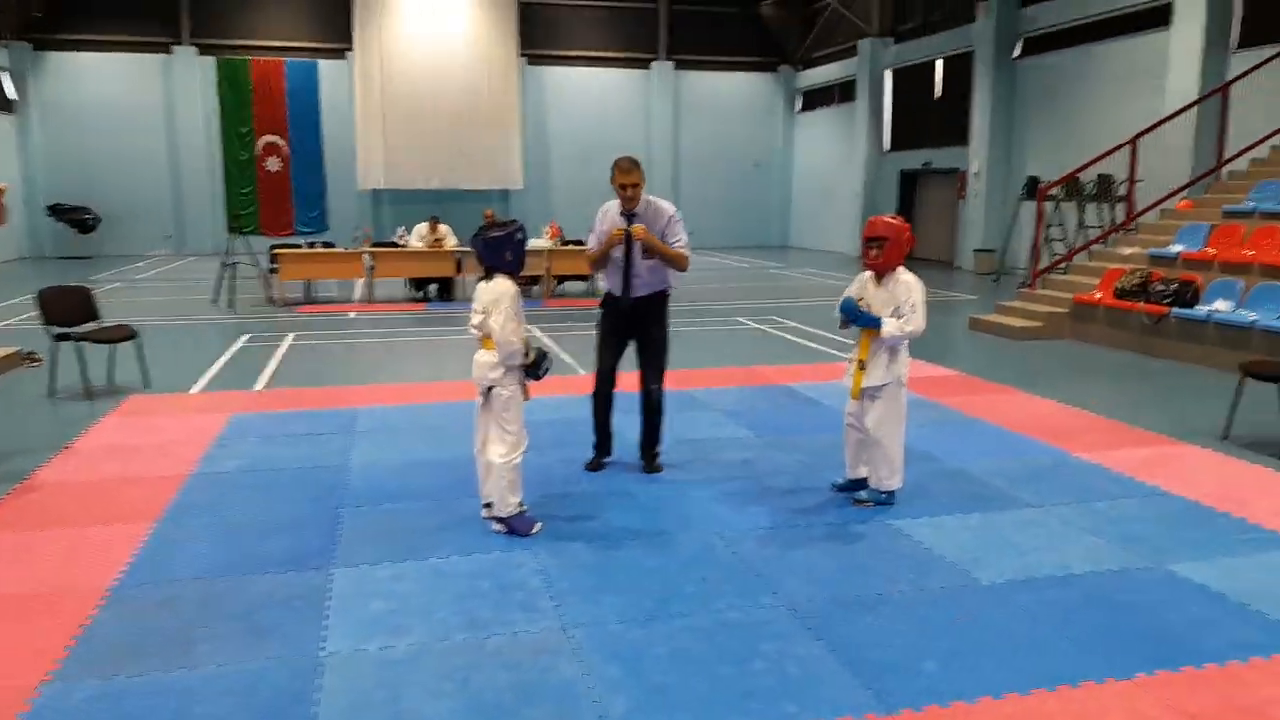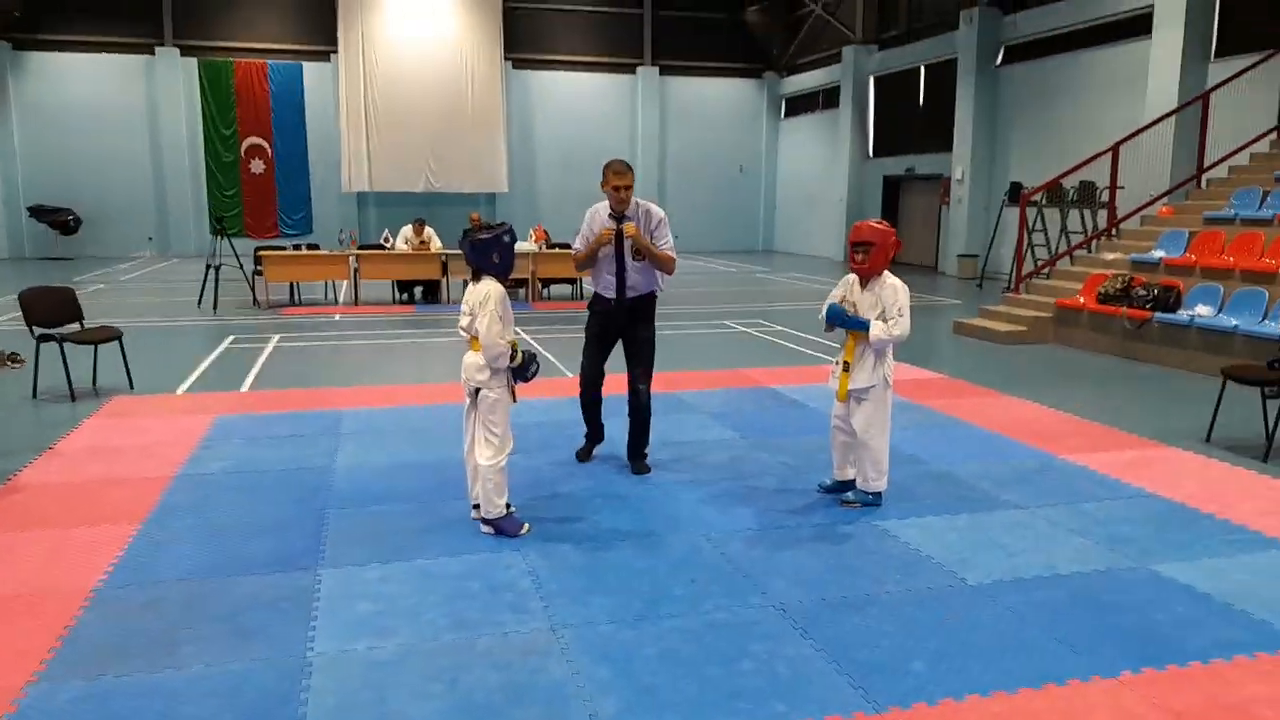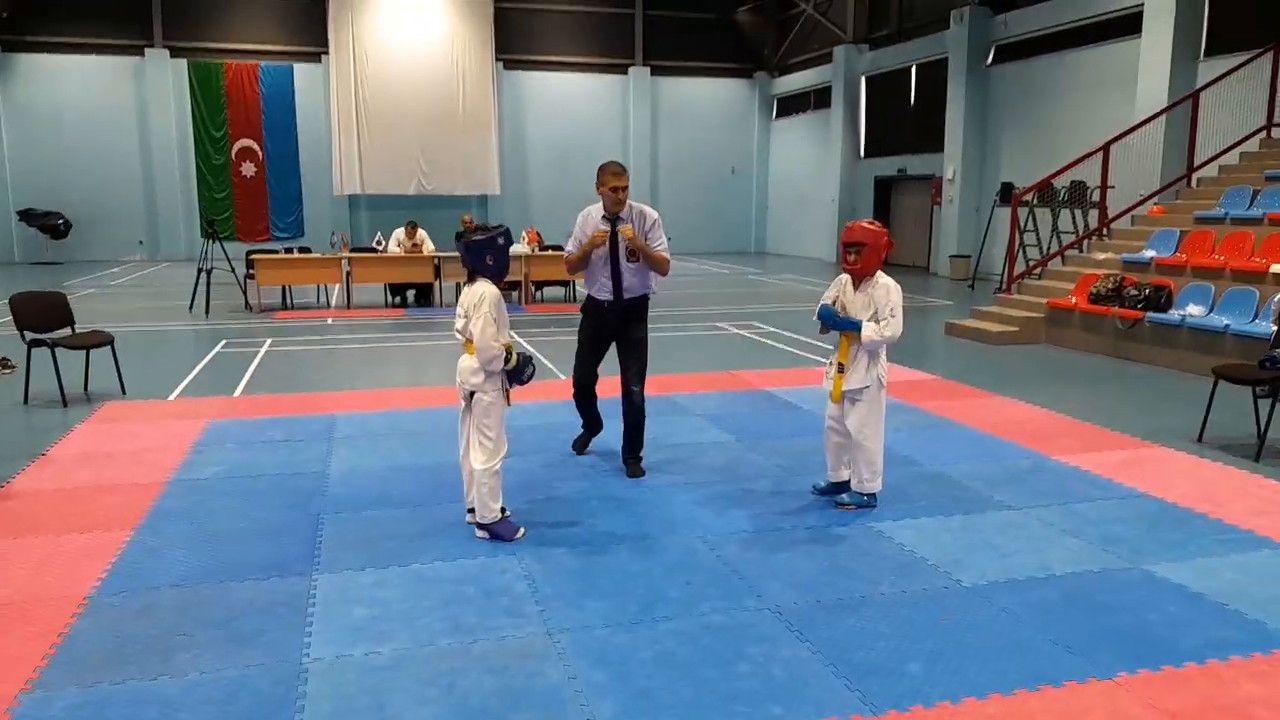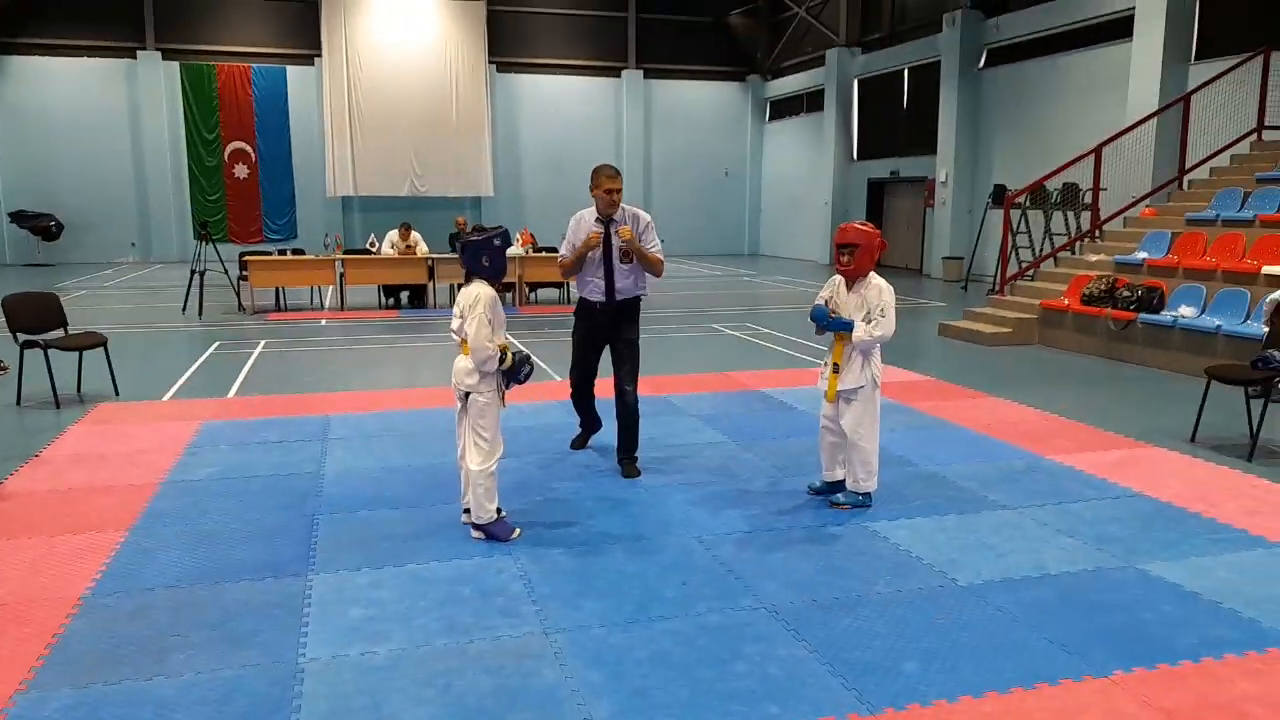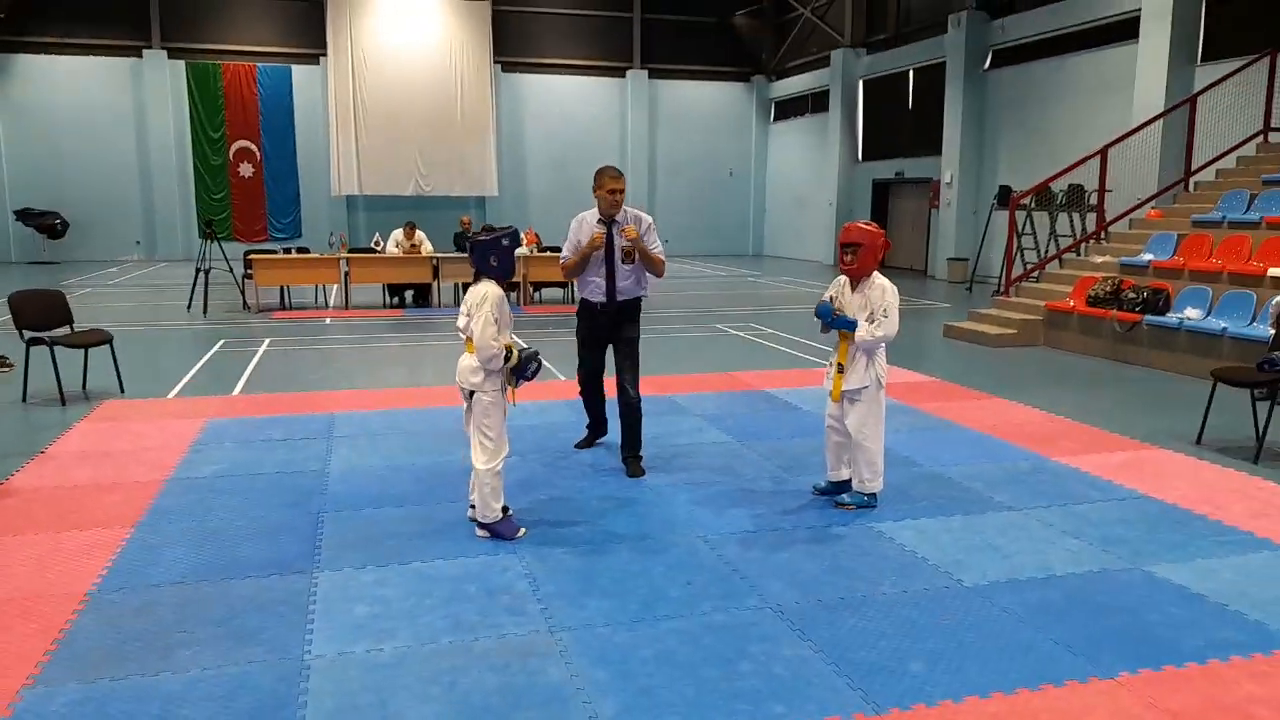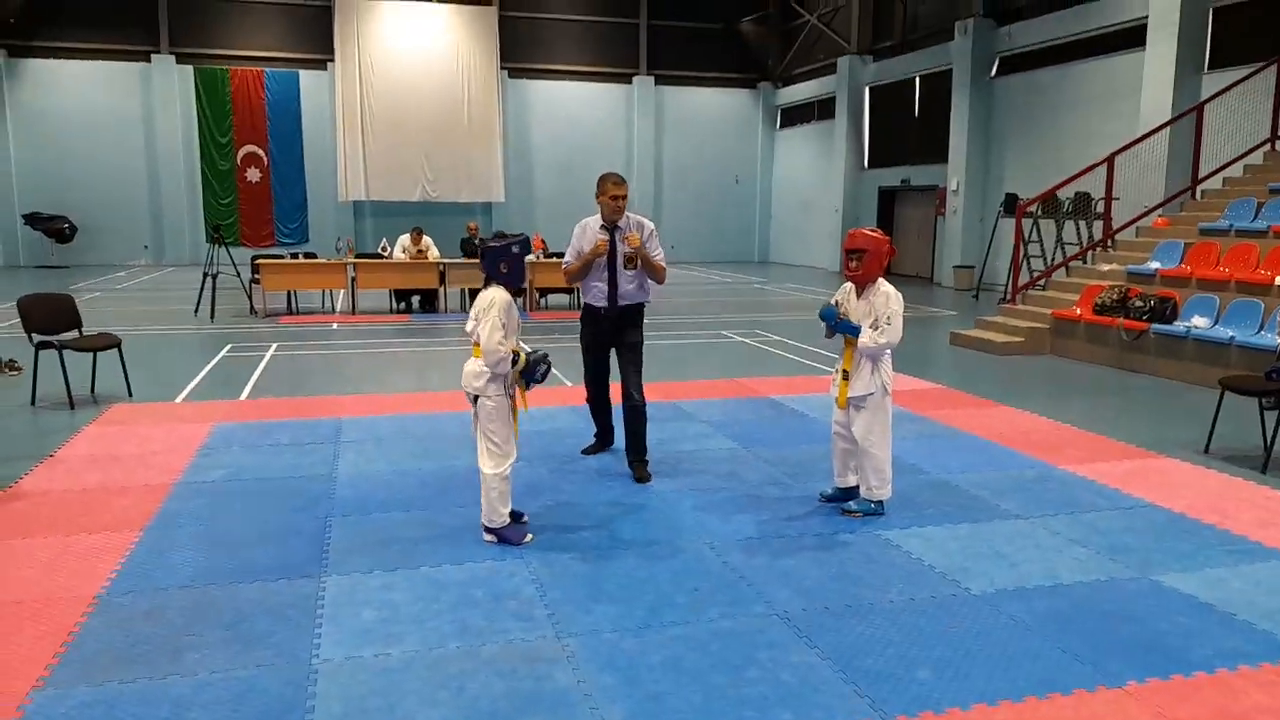
dt=0.1s
person 1, frame 1
left shoulder: (664, 212)
right shoulder: (606, 214)
left elbow: (682, 263)
right elbow: (592, 262)
left wrist: (652, 242)
right wrist: (606, 246)
left hip: (651, 307)
right hip: (616, 305)
left knee: (652, 385)
right knee: (603, 380)
left ankle: (649, 452)
right ankle: (601, 447)
person 1, frame 2
left shoulder: (653, 215)
right shoulder: (594, 215)
left elbow: (669, 266)
right elbow: (578, 263)
left wrist: (641, 242)
right wrist: (596, 245)
left hip: (639, 308)
right hip: (603, 306)
left knee: (639, 386)
right knee: (589, 378)
left ankle: (637, 453)
right ankle: (593, 436)
person 1, frame 3
left shoulder: (646, 217)
right shoulder: (586, 218)
left elbow: (664, 268)
right elbow: (570, 267)
left wrist: (638, 245)
right wrist: (589, 246)
left hip: (632, 311)
right hip: (597, 309)
left knee: (633, 387)
right knee: (583, 378)
left ankle: (632, 456)
right ankle: (591, 427)
person 1, frame 4
left shoulder: (639, 220)
right shoulder: (579, 222)
left elbow: (658, 269)
right elbow: (564, 271)
left wrist: (634, 246)
right wrist: (584, 249)
left hip: (624, 312)
right hip: (589, 311)
left knee: (626, 388)
right knee: (580, 380)
left ankle: (627, 456)
right ankle: (590, 424)
person 1, frame 5
left shoulder: (641, 221)
right shoulder: (581, 223)
left elbow: (659, 270)
right elbow: (567, 272)
left wrist: (639, 246)
right wrist: (588, 250)
left hip: (626, 312)
right hip: (591, 311)
left knee: (628, 386)
right knee: (589, 380)
left ankle: (631, 455)
right ankle: (597, 428)
person 1, frame 6
left shoulder: (643, 227)
right shoulder: (584, 229)
left elbow: (660, 276)
right elbow: (569, 277)
left wrist: (642, 253)
right wrist: (590, 257)
left hip: (629, 317)
right hip: (595, 316)
left knee: (633, 390)
right knee: (595, 386)
left ankle: (637, 460)
right ankle: (604, 436)
person 2, frame 1
left shoulder: (484, 285)
right shoulder: (506, 289)
right elbow: (507, 342)
right wrist: (530, 356)
left hip: (486, 365)
right hip: (503, 372)
left knee: (488, 440)
right knee: (509, 443)
left ankle: (492, 501)
right ankle: (507, 512)
person 2, frame 2
left shoulder: (474, 287)
right shoulder: (494, 291)
right elbow: (494, 344)
right wrist: (517, 359)
left hip: (476, 367)
right hip: (491, 374)
left knee: (477, 441)
right knee: (495, 445)
left ankle: (481, 502)
right ankle: (494, 514)
person 2, frame 3
left shoulder: (470, 289)
right shoulder: (488, 293)
right elbow: (488, 348)
right wrist: (513, 361)
left hip: (471, 371)
right hip: (485, 377)
left knee: (473, 446)
right knee: (489, 450)
left ankle: (477, 506)
right ankle: (489, 519)
person 2, frame 4
left shoulder: (468, 290)
right shoulder: (484, 294)
right elbow: (483, 349)
left wrist: (503, 358)
right wrist: (509, 361)
left hip: (468, 372)
right hip: (481, 378)
left knee: (471, 447)
right knee: (485, 450)
left ankle: (473, 506)
right ankle: (484, 519)
person 2, frame 5
left shoulder: (477, 289)
right shoulder: (491, 294)
right elbow: (488, 348)
left wrist: (510, 359)
right wrist: (515, 358)
left hip: (478, 374)
right hip: (485, 377)
left knee: (482, 446)
right knee: (491, 450)
left ankle: (479, 504)
right ankle: (489, 518)
person 2, frame 6
left shoulder: (490, 295)
right shoulder: (500, 299)
right elbow: (494, 352)
left wrist: (519, 362)
right wrist: (523, 362)
left hip: (487, 379)
right hip: (491, 382)
left knee: (492, 451)
right knee: (498, 455)
left ankle: (496, 509)
right ankle: (496, 523)
person 3, frame 1
left shoulder: (908, 284)
right shoulder: (865, 278)
left elbow: (913, 327)
right elbow: (845, 309)
left wrist: (875, 322)
right wrist: (849, 312)
left hip: (888, 364)
right hip: (863, 360)
left knee: (883, 427)
right knee: (854, 421)
left ankle: (885, 486)
right ankle: (857, 475)
person 3, frame 2
left shoulder: (893, 288)
right shoulder: (849, 282)
left elbow: (899, 330)
right elbow: (828, 312)
left wrist: (862, 325)
right wrist: (834, 316)
left hip: (874, 366)
right hip: (848, 362)
left knee: (869, 429)
right knee: (841, 423)
left ankle: (872, 488)
right ankle: (844, 476)
person 3, frame 3
left shoulder: (886, 288)
right shoulder: (842, 282)
left elbow: (891, 331)
right elbow: (823, 311)
left wrist: (855, 325)
right wrist: (828, 317)
left hip: (867, 367)
right hip: (842, 363)
left knee: (864, 430)
right knee: (835, 425)
left ankle: (866, 489)
right ankle: (838, 478)
person 3, frame 4
left shoulder: (879, 288)
right shoulder: (835, 283)
left elbow: (883, 331)
right elbow: (817, 311)
left wrist: (845, 325)
right wrist: (821, 317)
left hip: (861, 367)
right hip: (837, 363)
left knee: (859, 430)
right knee: (830, 425)
left ankle: (861, 489)
right ankle: (833, 477)
person 3, frame 5
left shoulder: (883, 289)
right shoulder: (841, 283)
left elbow: (886, 331)
right elbow: (825, 320)
left wrist: (849, 325)
right wrist: (826, 314)
left hip: (866, 367)
right hip: (842, 363)
left knee: (864, 430)
right knee: (835, 425)
left ankle: (867, 490)
right ankle: (839, 478)
person 3, frame 6
left shoulder: (888, 295)
right shoulder: (847, 289)
left elbow: (889, 338)
right elbow: (830, 323)
left wrist: (853, 330)
right wrist: (831, 318)
left hip: (872, 374)
right hip: (848, 369)
left knee: (870, 437)
right knee: (841, 431)
left ankle: (874, 497)
right ankle: (847, 484)
